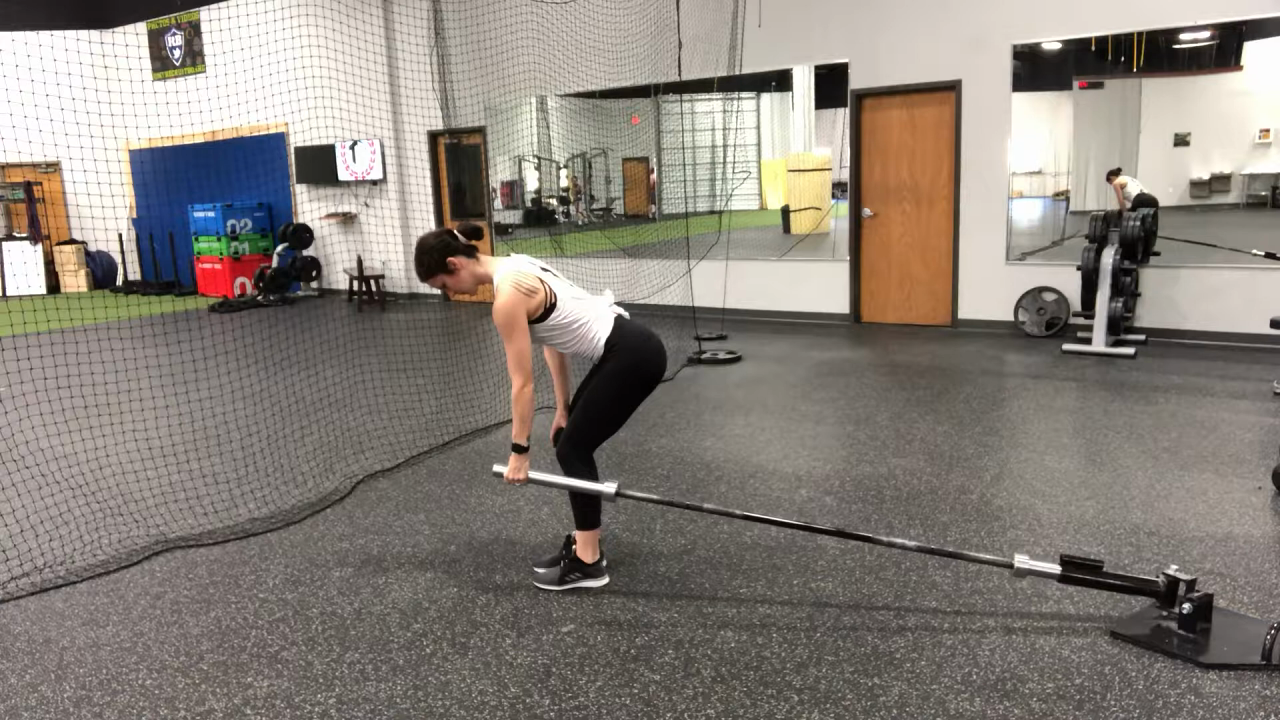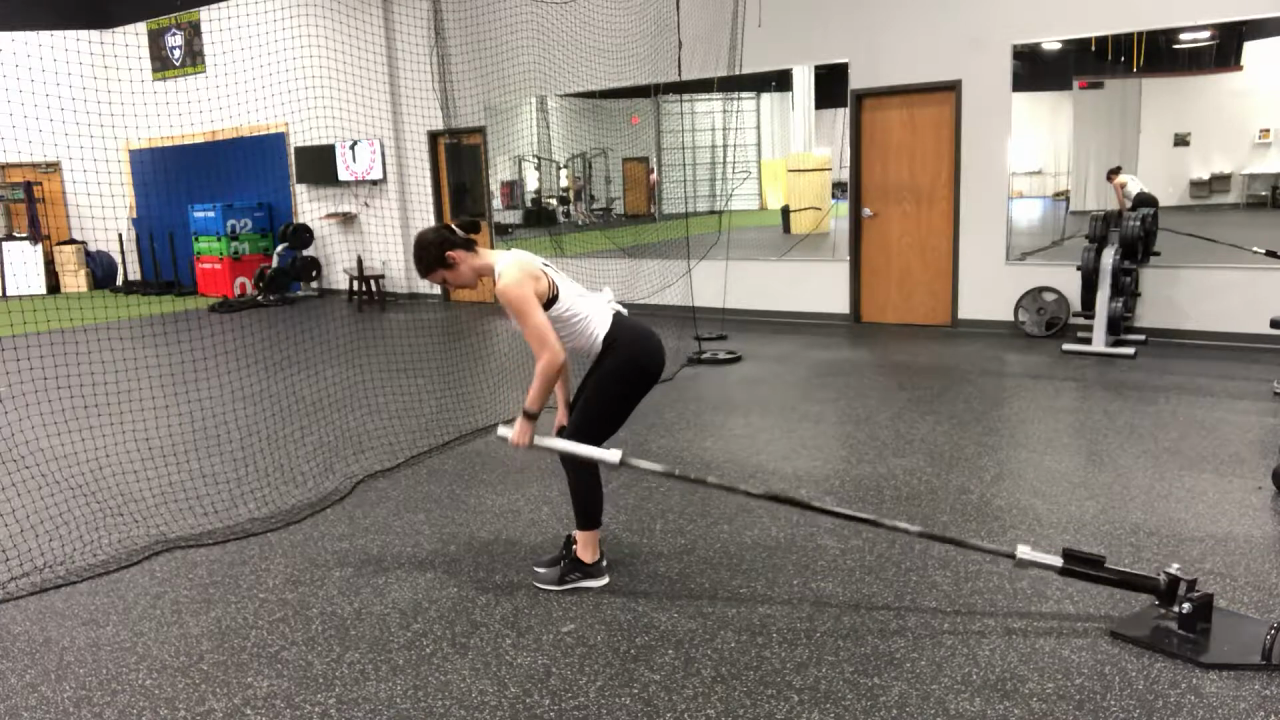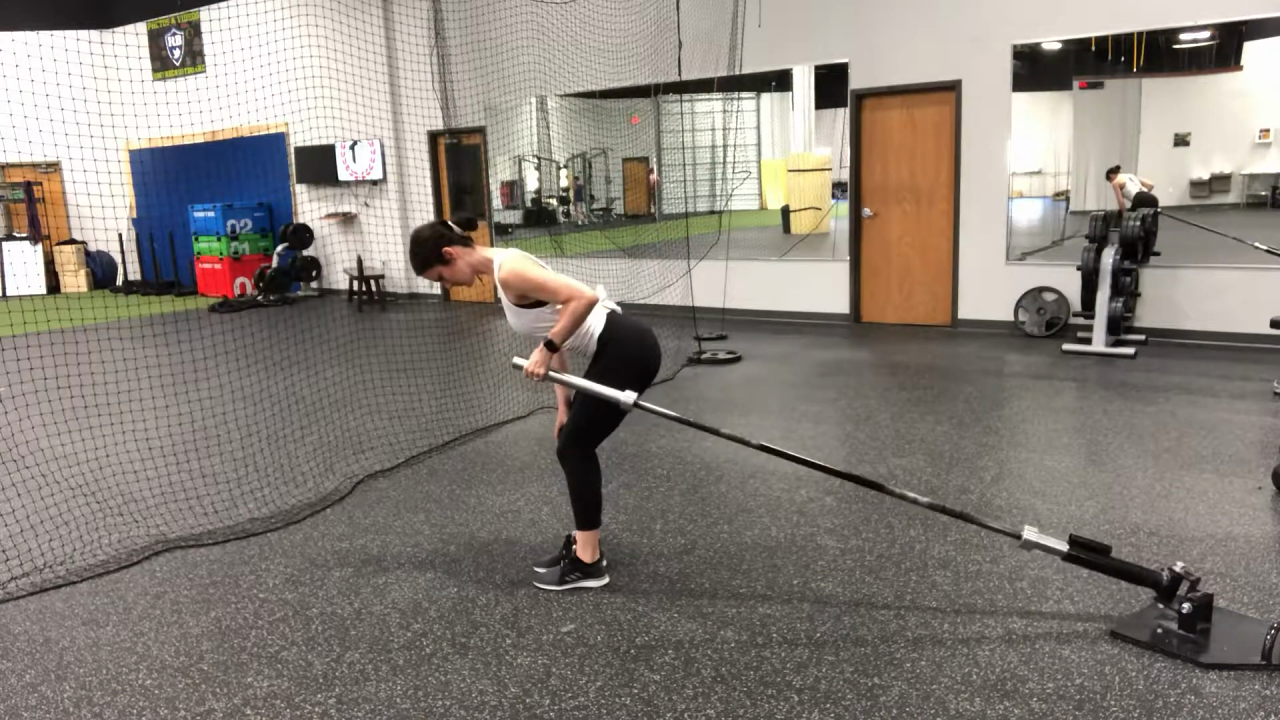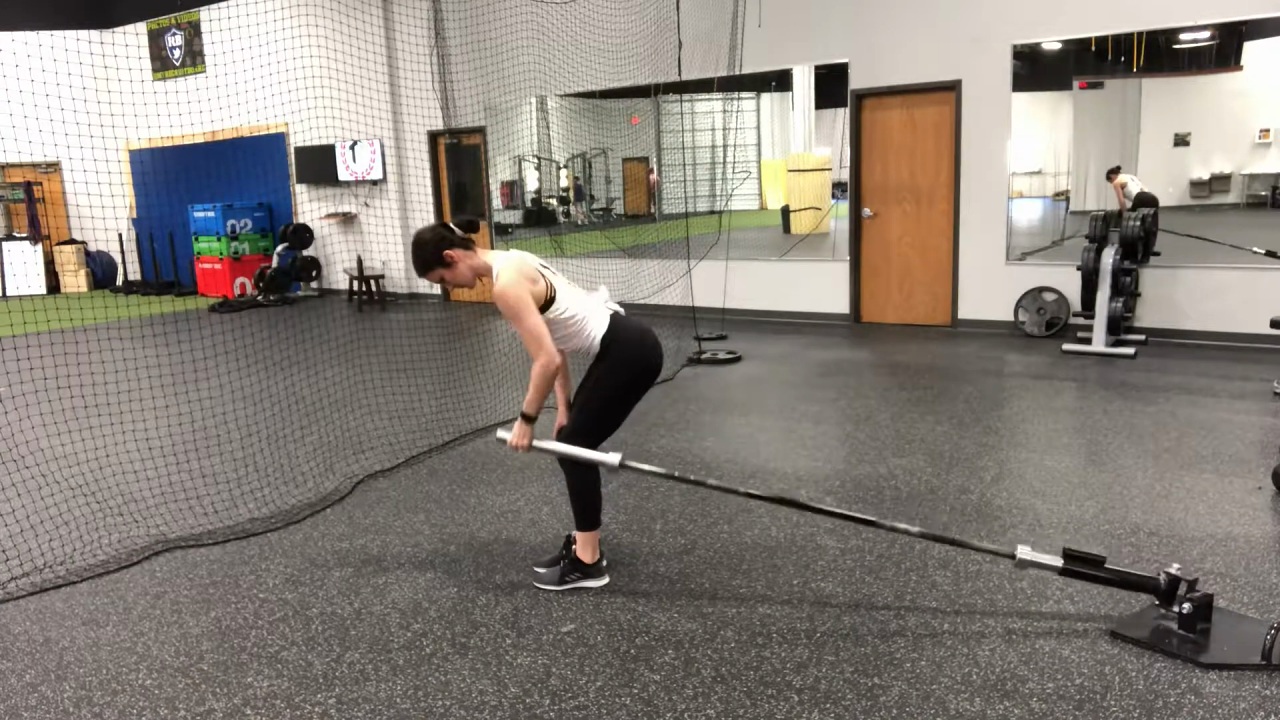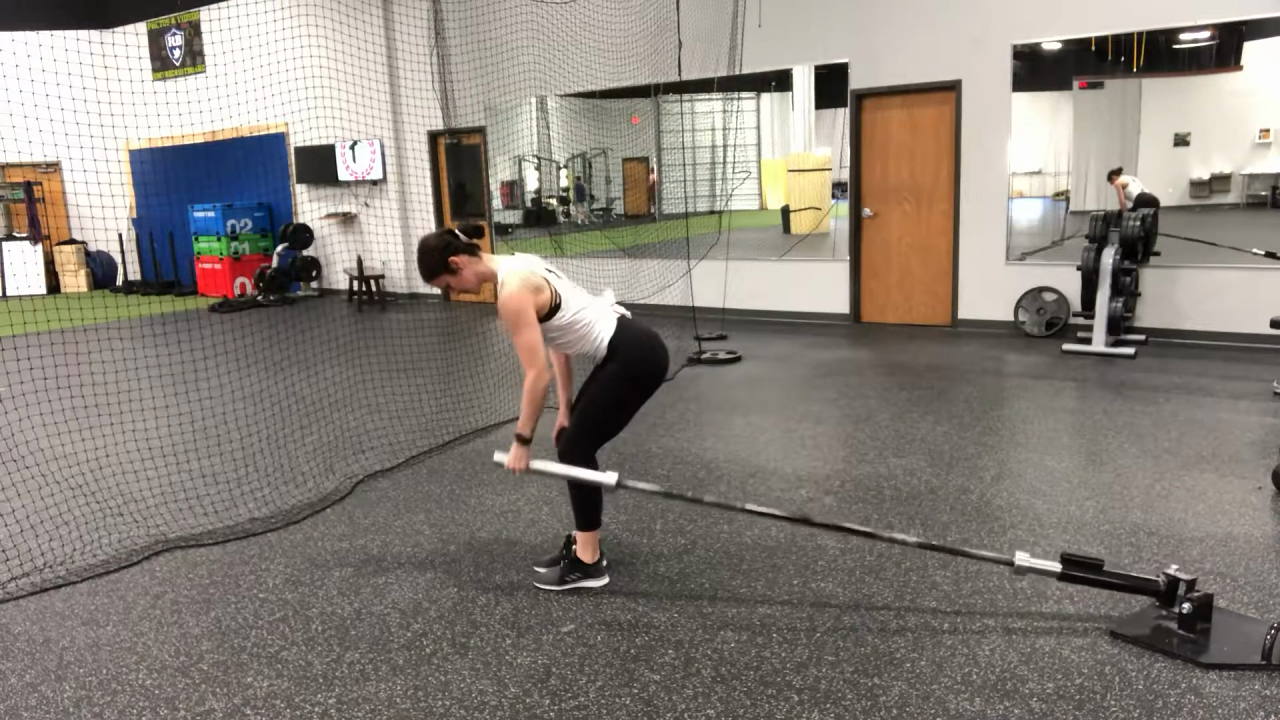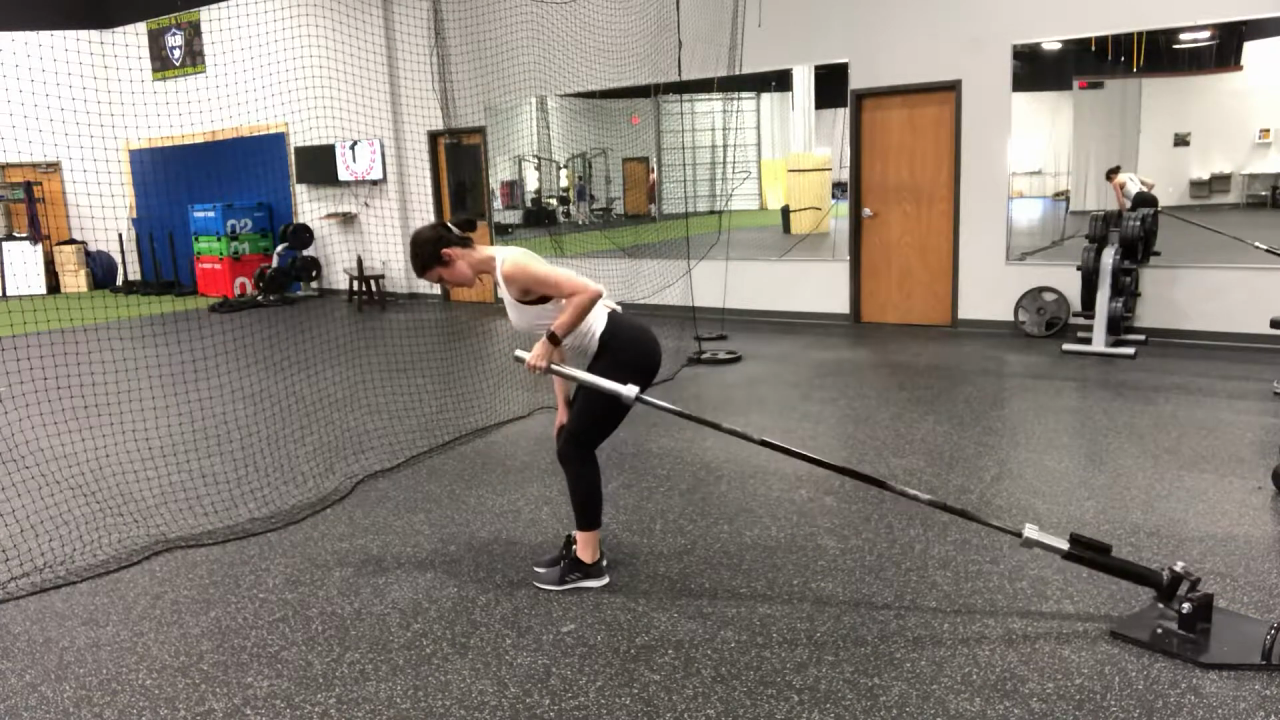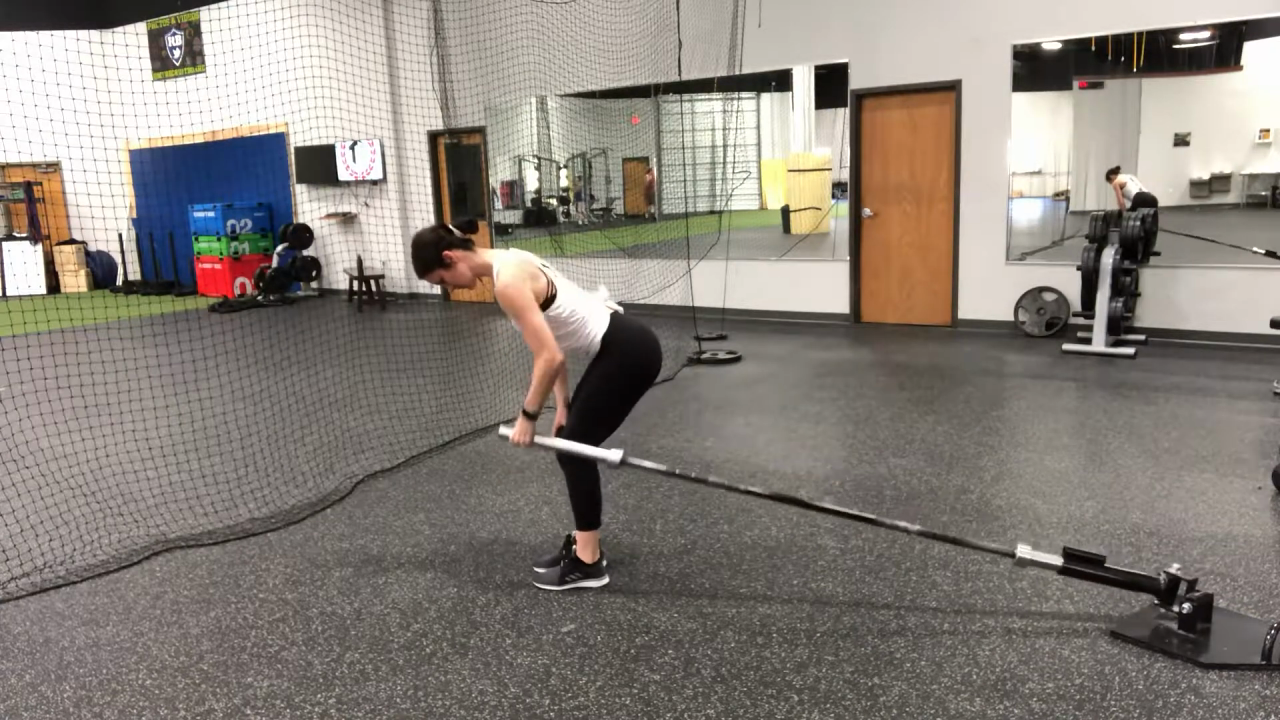
dt=0.5s
person 1, frame 1
left shoulder: (508, 295)
right shoulder: (515, 268)
left elbow: (523, 383)
left wrist: (519, 451)
right wrist: (563, 409)
left hip: (634, 356)
right hip: (623, 348)
left knee: (573, 449)
right knee: (568, 440)
left ankle: (588, 563)
right ankle: (583, 544)
person 1, frame 2
left shoulder: (509, 280)
right shoulder: (513, 265)
left elbow: (551, 359)
right elbow: (555, 345)
left wrist: (528, 418)
right wrist: (564, 407)
left hip: (632, 353)
right hip: (622, 347)
right knee: (572, 443)
left ankle: (588, 563)
right ankle: (583, 542)
person 1, frame 3
left shoulder: (510, 270)
right shoulder: (504, 269)
left elbow: (585, 297)
right elbow: (555, 325)
left wrist: (546, 350)
right wrist: (564, 404)
left hip: (627, 351)
right hip: (617, 348)
left knee: (574, 448)
right knee: (574, 444)
left ankle: (588, 562)
right ankle: (582, 544)
person 1, frame 4
left shoulder: (507, 284)
right shoulder: (511, 263)
left elbow: (548, 360)
right elbow: (556, 338)
left wrist: (526, 420)
right wrist: (565, 406)
left hip: (630, 352)
right hip: (622, 346)
left knee: (576, 448)
right knee: (571, 443)
left ankle: (588, 562)
right ankle: (583, 544)
person 1, frame 5
left shoulder: (512, 292)
right shoulder: (517, 267)
left elbow: (538, 376)
left wrist: (521, 441)
right wrist: (566, 408)
left hip: (636, 357)
right hip: (623, 350)
left knee: (575, 449)
right knee: (572, 443)
left ankle: (588, 562)
right ankle: (582, 545)
person 1, frame 6
left shoulder: (511, 266)
right shoulder: (504, 269)
left elbow: (589, 292)
right elbow: (553, 321)
left wrist: (547, 342)
right wrist: (564, 403)
left hip: (627, 350)
right hip: (615, 348)
left knee: (575, 448)
right knee: (572, 443)
left ankle: (588, 563)
right ankle: (583, 544)
person 1, frame 7
left shoulder: (508, 281)
right shoulder: (510, 265)
left elbow: (550, 357)
right elbow: (553, 344)
left wrist: (528, 417)
right wrist: (563, 404)
left hip: (629, 352)
right hip: (618, 347)
left knee: (574, 449)
right knee: (570, 442)
left ankle: (588, 563)
right ankle: (583, 543)
